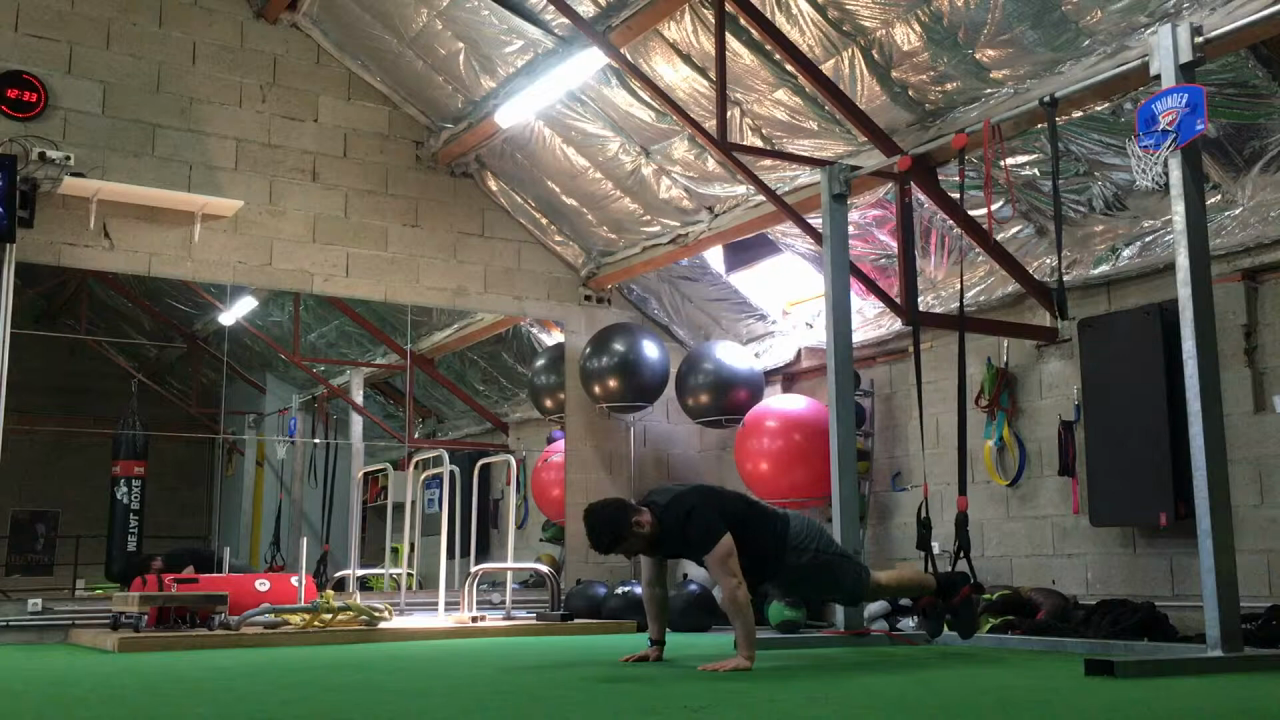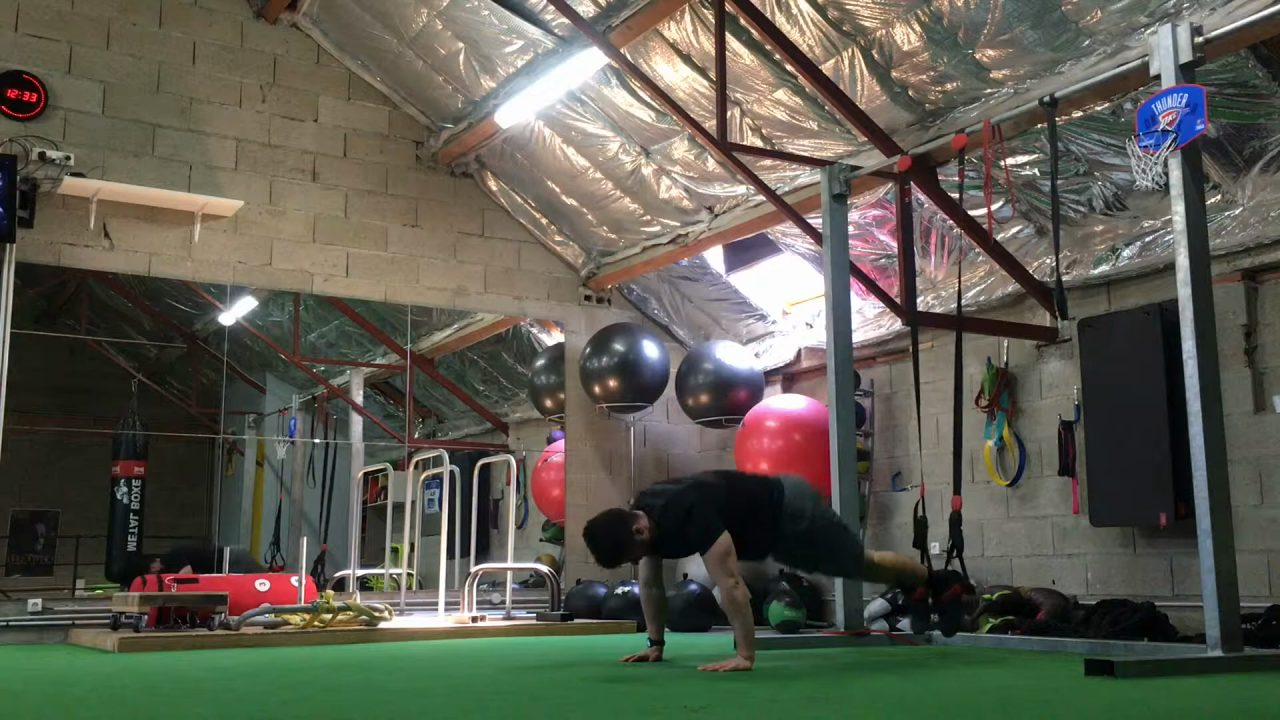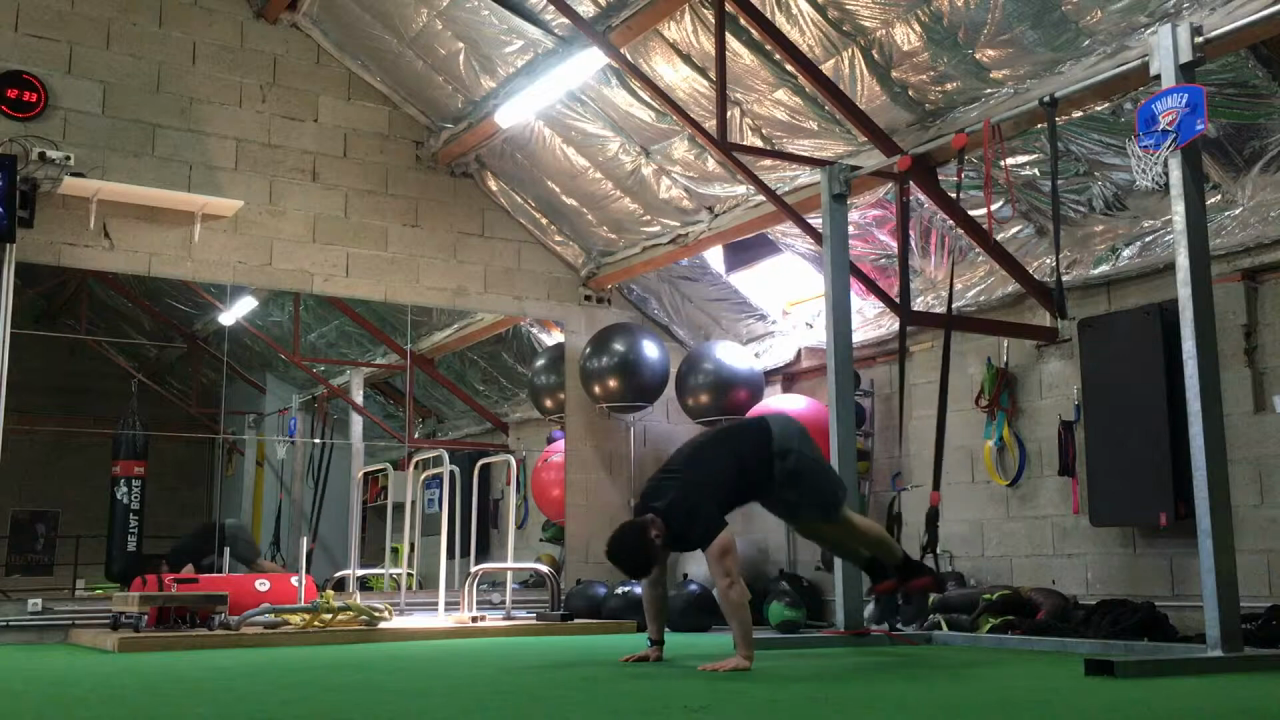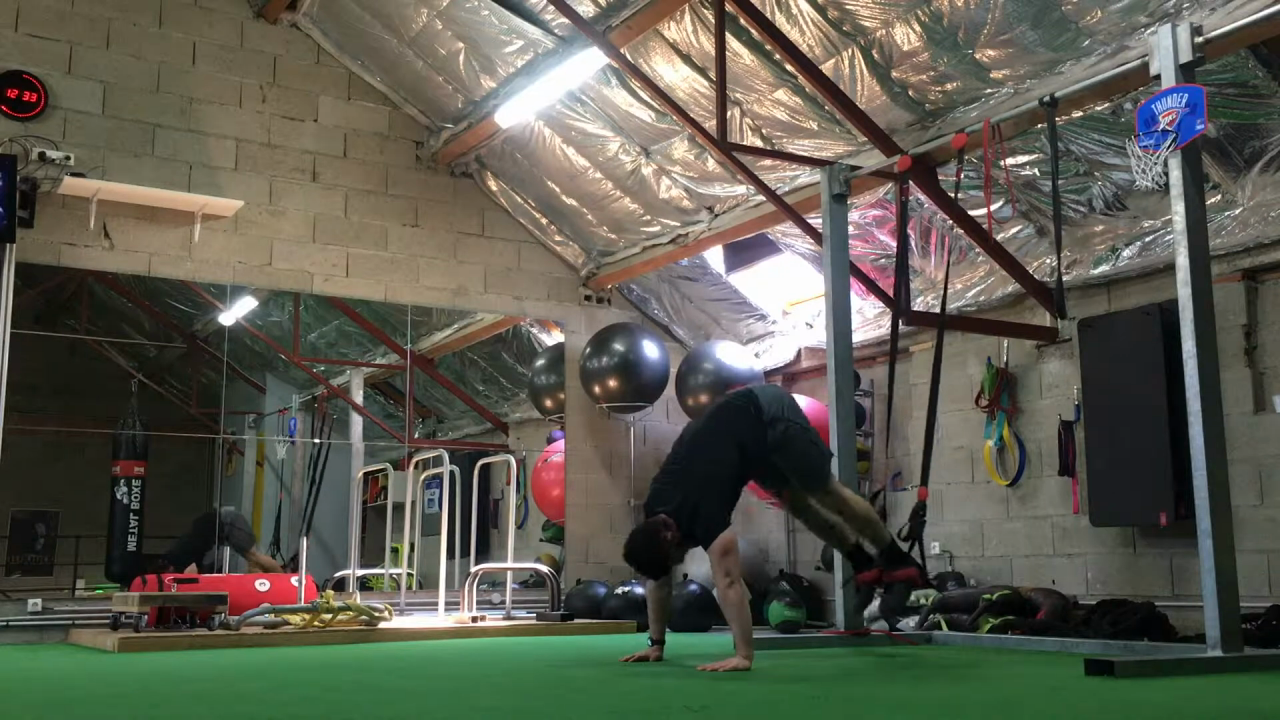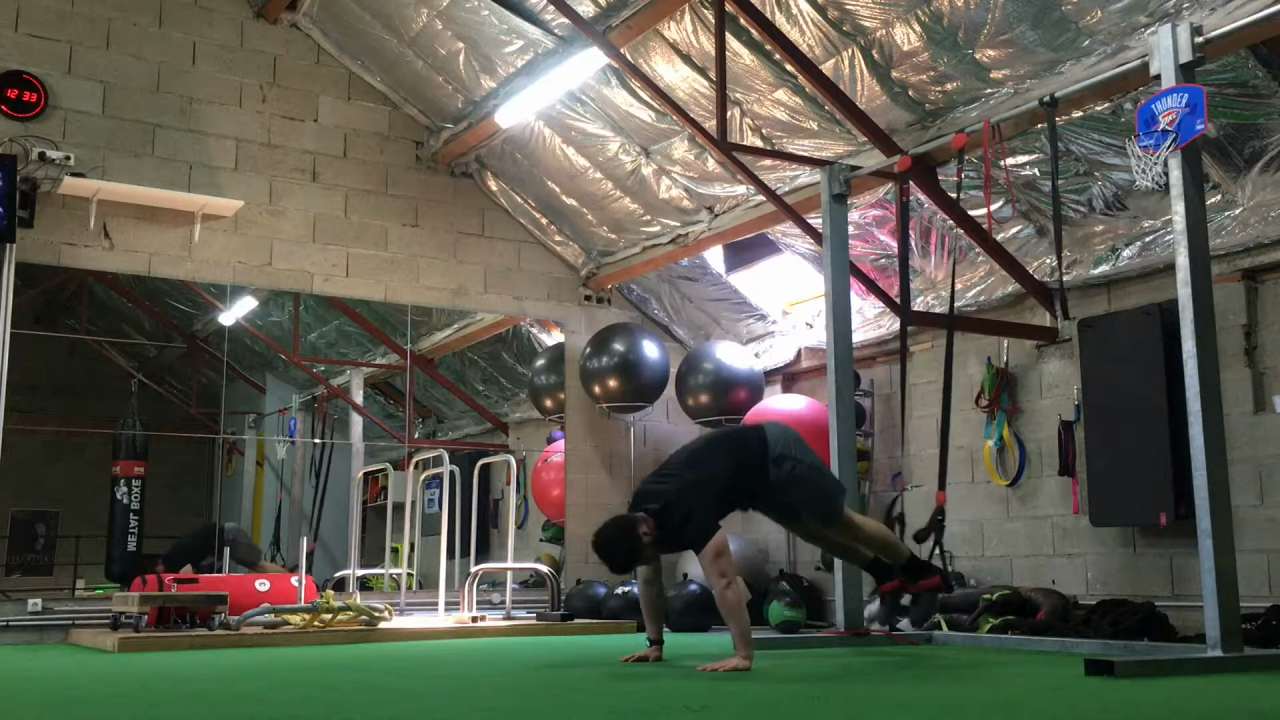
dt=0.2s
person 1, frame 1
left shoulder: (690, 513)
right shoulder: (650, 517)
left elbow: (732, 583)
right elbow: (653, 584)
left wrist: (745, 655)
right wrist: (656, 644)
left hip: (792, 546)
right hip: (775, 563)
left knee: (865, 587)
right knee: (862, 587)
left ankle: (950, 586)
right ankle: (925, 596)
person 1, frame 2
left shoulder: (688, 512)
right shoulder: (645, 517)
left elbow: (730, 582)
right elbow: (650, 583)
left wrist: (745, 655)
right wrist: (655, 644)
left hip: (790, 509)
right hip: (771, 528)
left knee: (860, 562)
right knee: (852, 565)
left ankle: (942, 582)
right ankle: (914, 588)
person 1, frame 3
left shoulder: (693, 510)
right shoulder: (648, 514)
left elbow: (728, 581)
right elbow: (654, 582)
left wrist: (743, 656)
right wrist: (655, 644)
left hip: (779, 443)
right hip: (762, 455)
left knee: (835, 518)
right knee: (808, 524)
left ankle: (908, 569)
right ankle: (881, 572)
person 1, frame 4
left shoulder: (699, 509)
right shoulder: (656, 510)
left elbow: (727, 582)
right elbow: (659, 582)
left wrist: (743, 656)
right wrist: (656, 645)
left hip: (769, 413)
right hip: (749, 424)
left knee: (827, 494)
right knee: (796, 502)
left ankle: (896, 559)
right ankle: (865, 563)
person 1, frame 5
left shoulder: (684, 511)
right shoulder: (640, 514)
left elbow: (723, 582)
right elbow: (649, 581)
left wrist: (743, 655)
right wrist: (655, 643)
left hip: (776, 452)
right hip: (757, 467)
left knee: (837, 522)
right knee: (807, 529)
left ankle: (918, 571)
right ankle: (886, 573)
